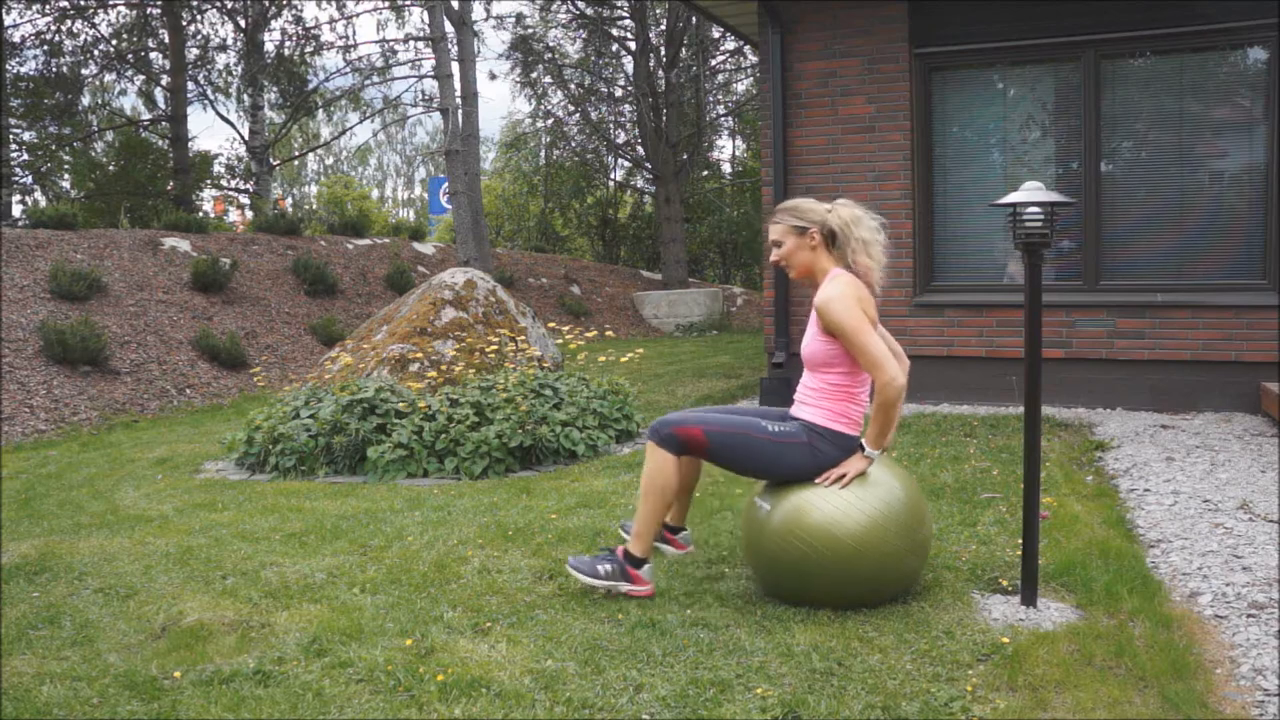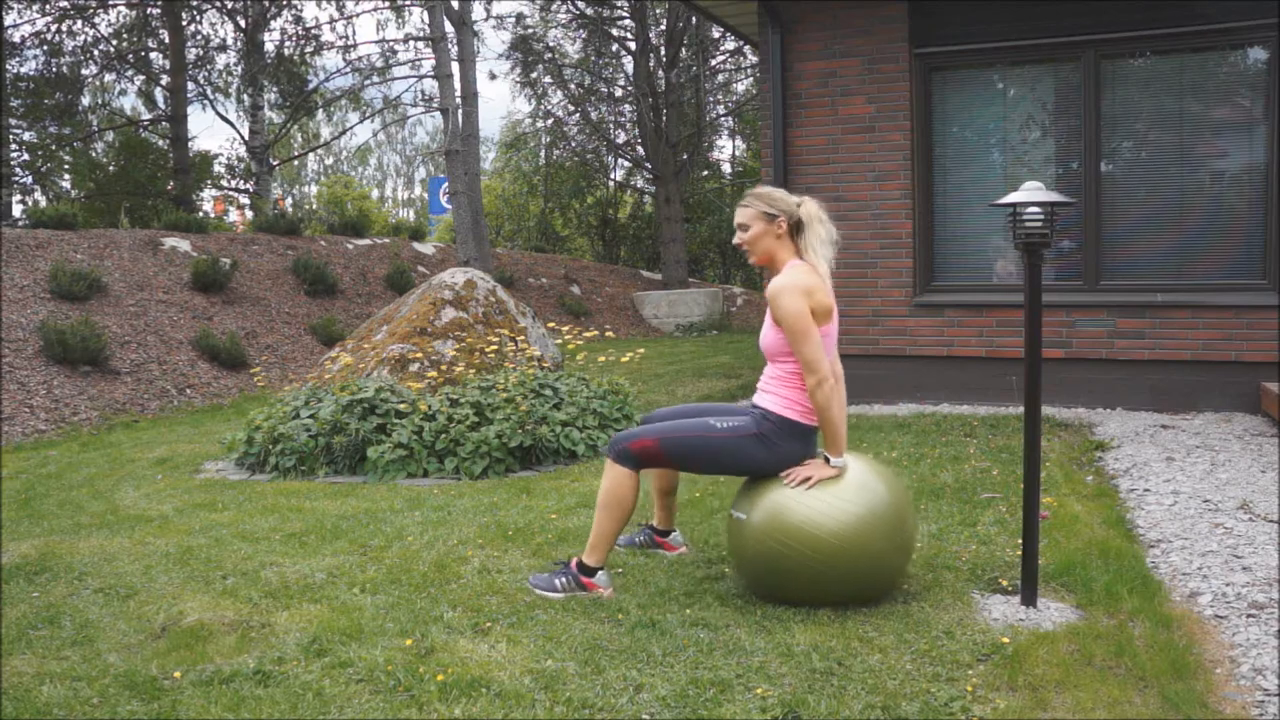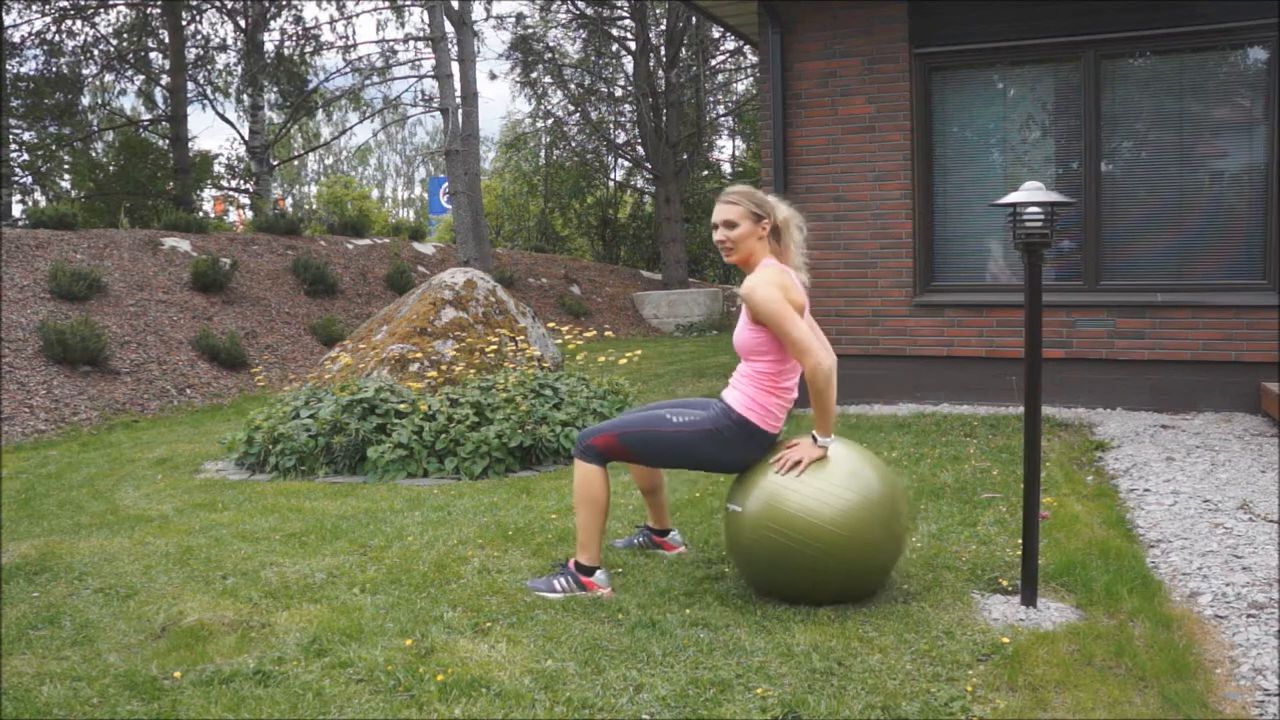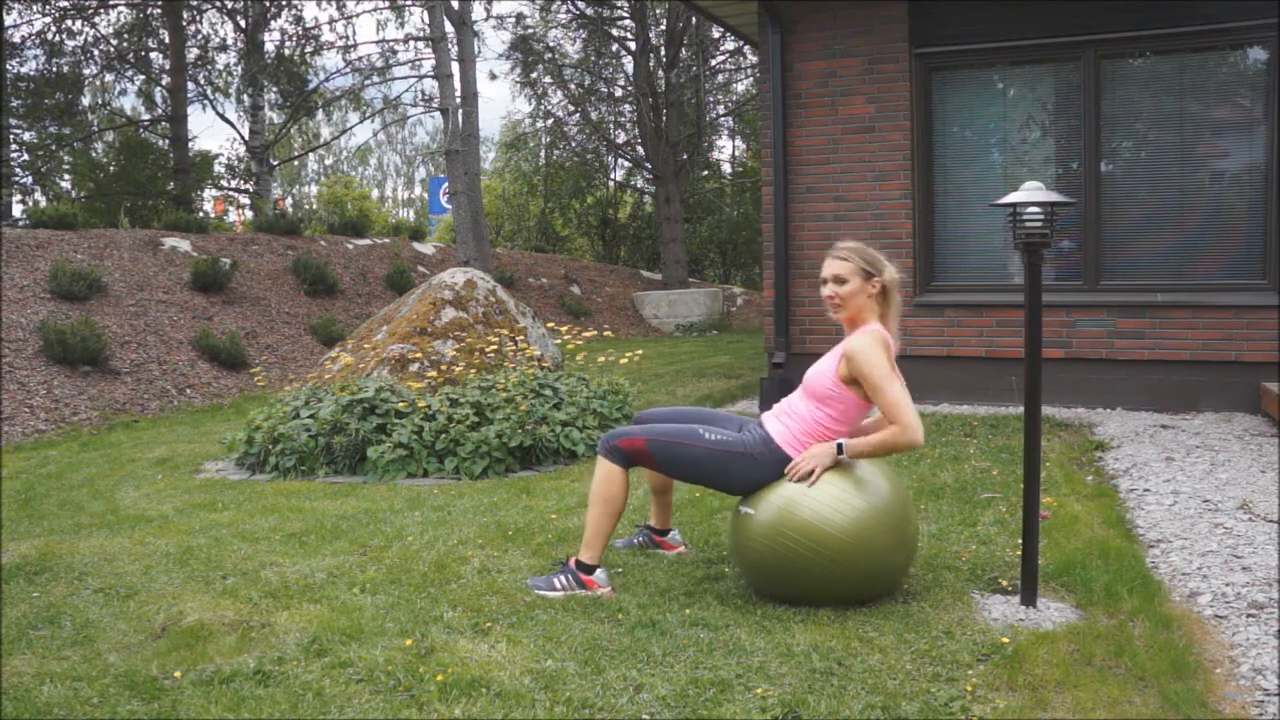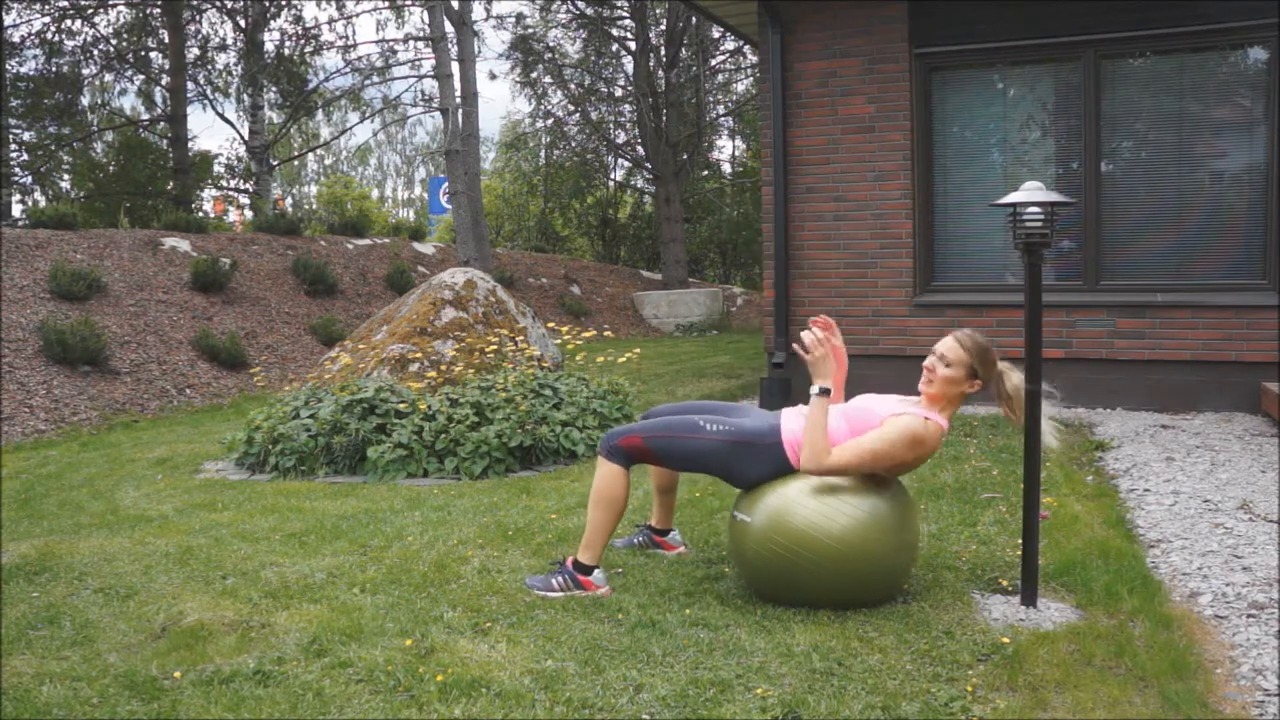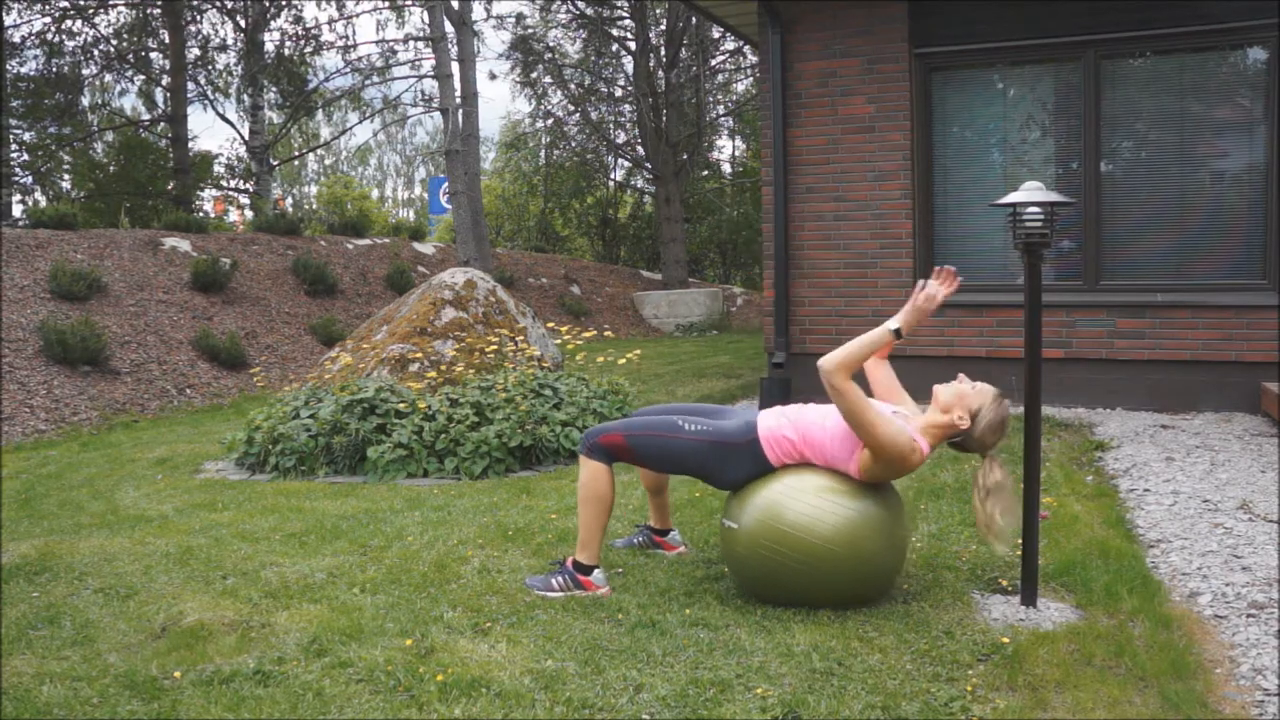
dt=0.4s
person 1, frame 1
left shoulder: (835, 296)
right shoulder: (844, 289)
left elbow: (892, 381)
right elbow: (900, 361)
left wrist: (867, 453)
right wrist: (878, 439)
left hip: (815, 446)
right hip: (804, 427)
left knee: (667, 432)
right knee: (677, 425)
left ankle: (633, 565)
right ankle: (672, 529)
person 1, frame 2
left shoulder: (786, 285)
right shoulder: (803, 279)
left elbow: (820, 381)
right elbow: (833, 372)
left wrist: (833, 460)
right wrist: (834, 445)
left hip: (774, 435)
right hip: (770, 422)
left knee: (625, 447)
right knee: (652, 425)
left ankle: (589, 572)
right ankle: (663, 533)
person 1, frame 3
left shoulder: (759, 285)
right shoulder: (777, 276)
left elbow: (819, 364)
right elbow: (827, 355)
left wrist: (821, 440)
right wrist: (821, 432)
left hip: (732, 431)
right hip: (737, 418)
left knee: (590, 444)
right knee: (625, 426)
left ankle: (587, 572)
right ankle: (661, 532)
person 1, frame 4
left shoulder: (865, 347)
right shoulder: (870, 337)
left elbow: (910, 433)
right elbow: (890, 418)
left wrist: (837, 448)
right wrist: (844, 432)
left hip: (763, 457)
right hip: (764, 433)
left knee: (616, 444)
right knee: (646, 421)
left ankle: (587, 572)
right ankle: (662, 531)
person 1, frame 5
left shoulder: (921, 430)
right shoulder: (923, 409)
left elbow: (815, 461)
left wrist: (823, 380)
right wrist: (839, 359)
left hip: (764, 449)
right hip: (776, 424)
left knee: (616, 443)
right knee: (654, 418)
left ankle: (584, 570)
right ankle: (661, 531)
person 1, frame 6
left shoulder: (902, 449)
right shoulder: (912, 421)
left elbow: (831, 372)
right elbow: (873, 360)
left wrist: (902, 322)
right wrist: (914, 312)
left hip: (743, 449)
right hip: (754, 424)
left knee: (596, 442)
right knee: (637, 421)
left ankle: (584, 572)
right ankle: (661, 533)
